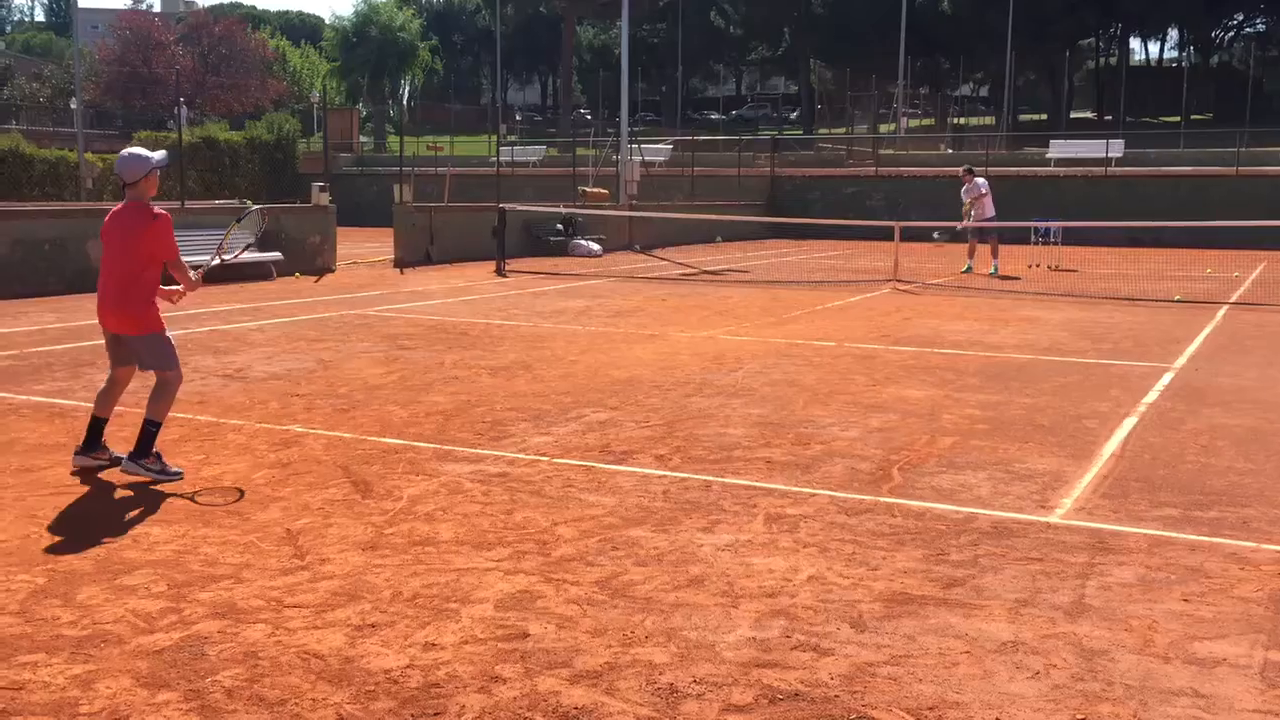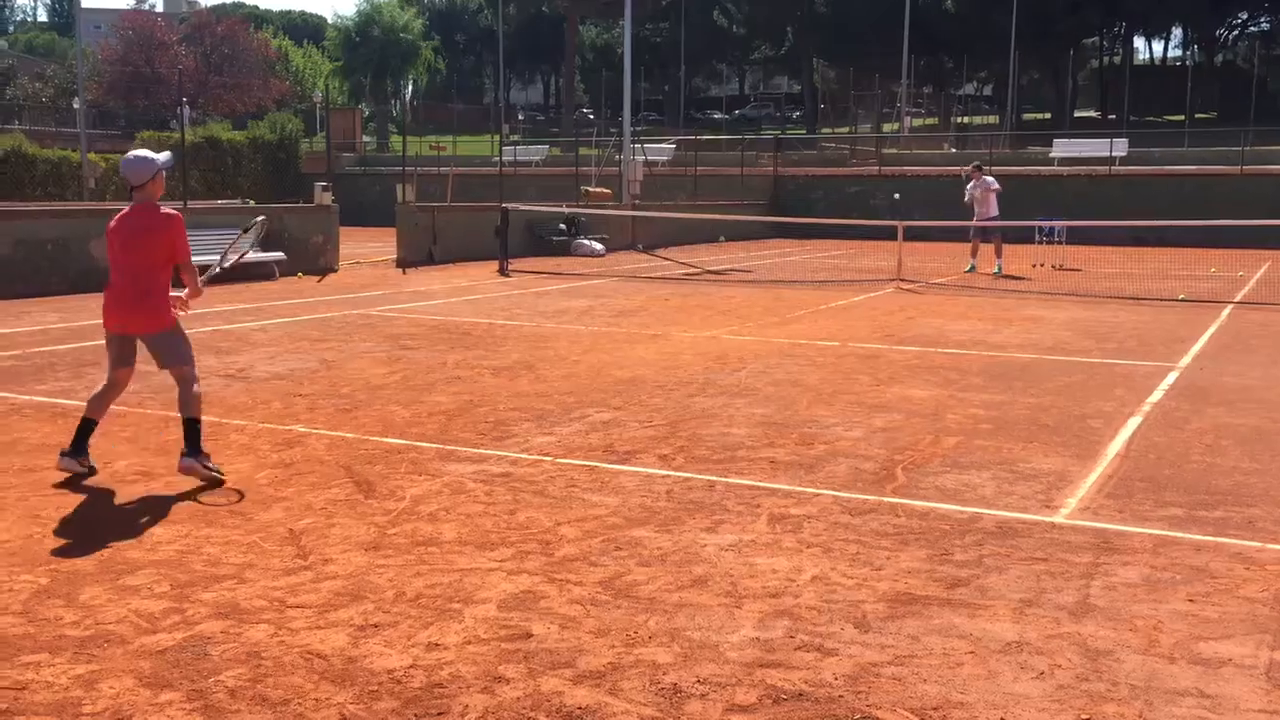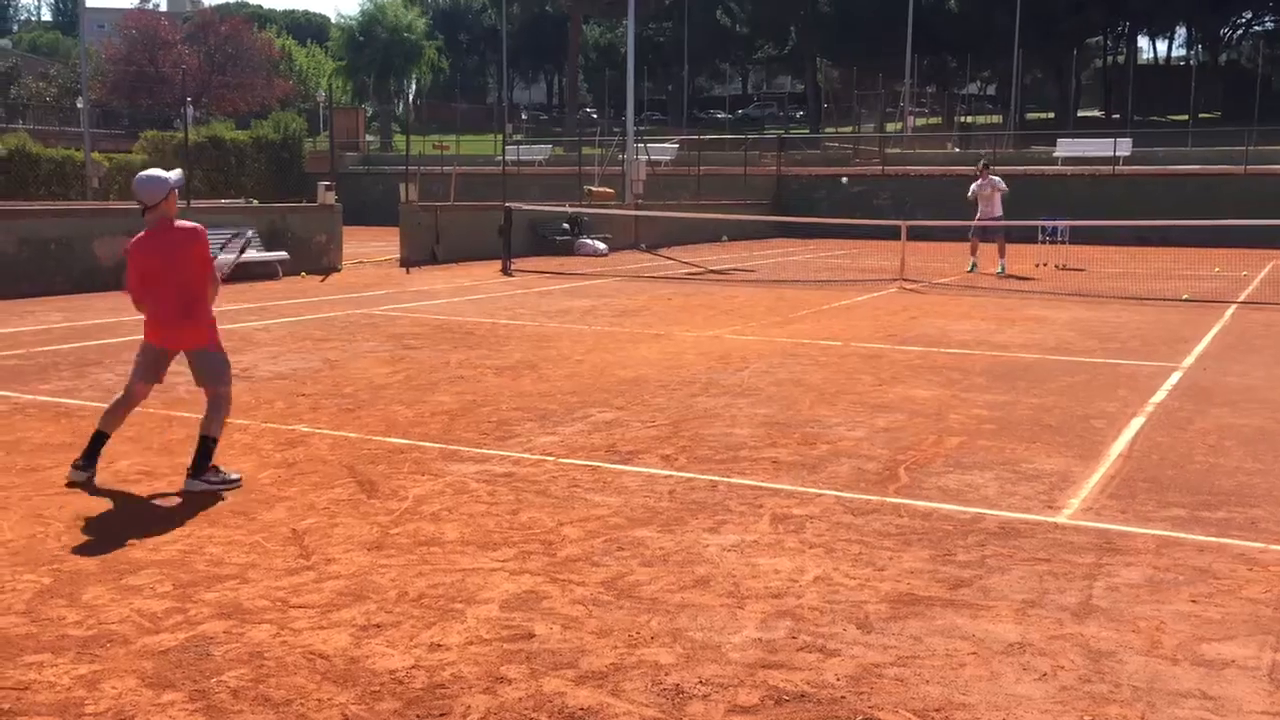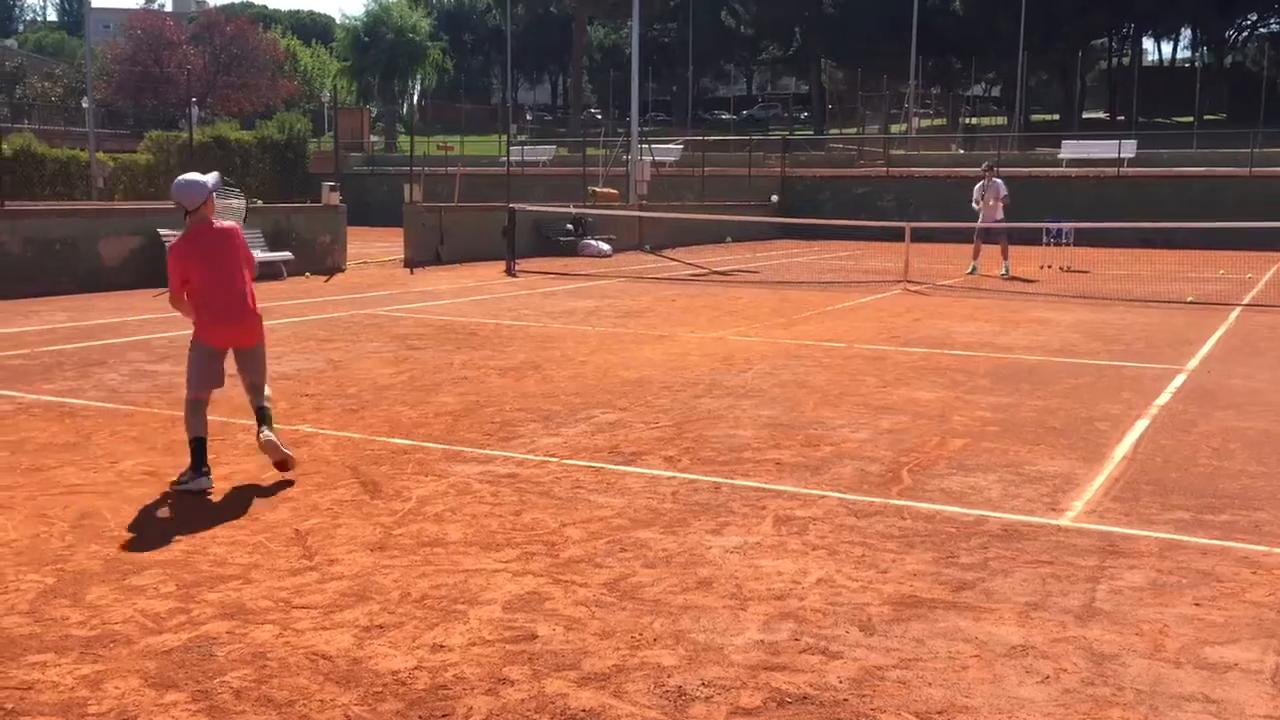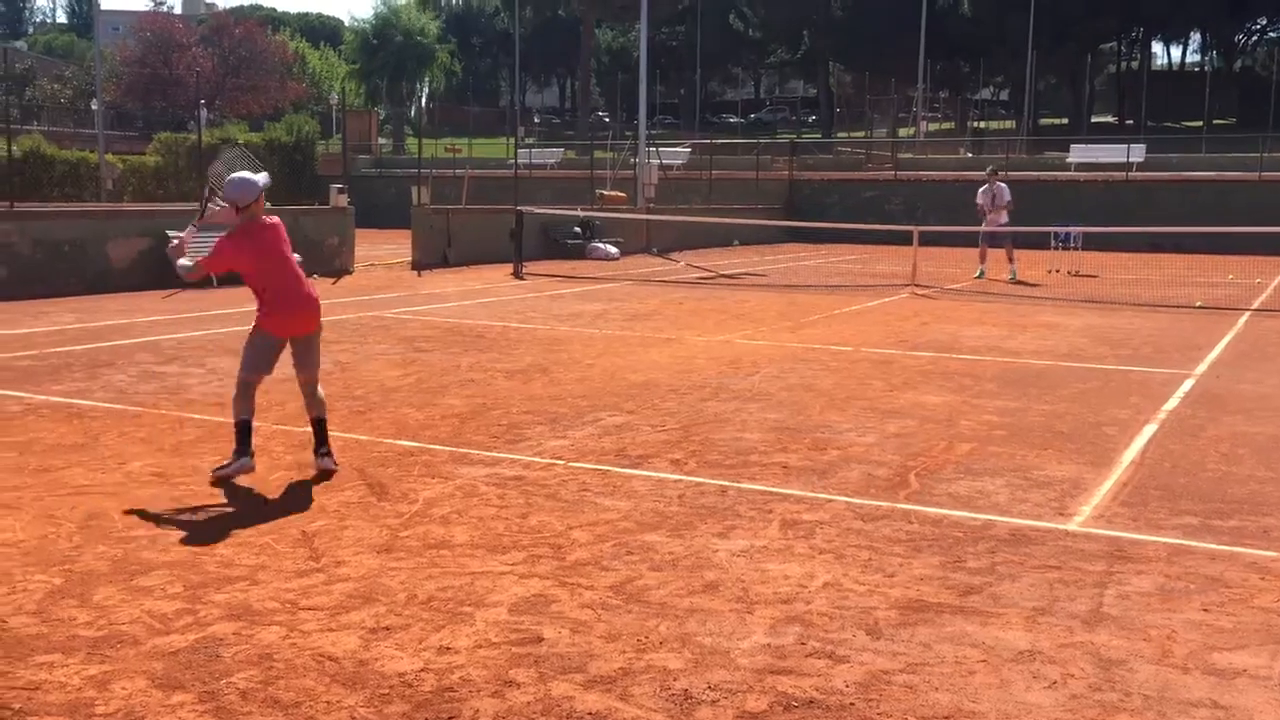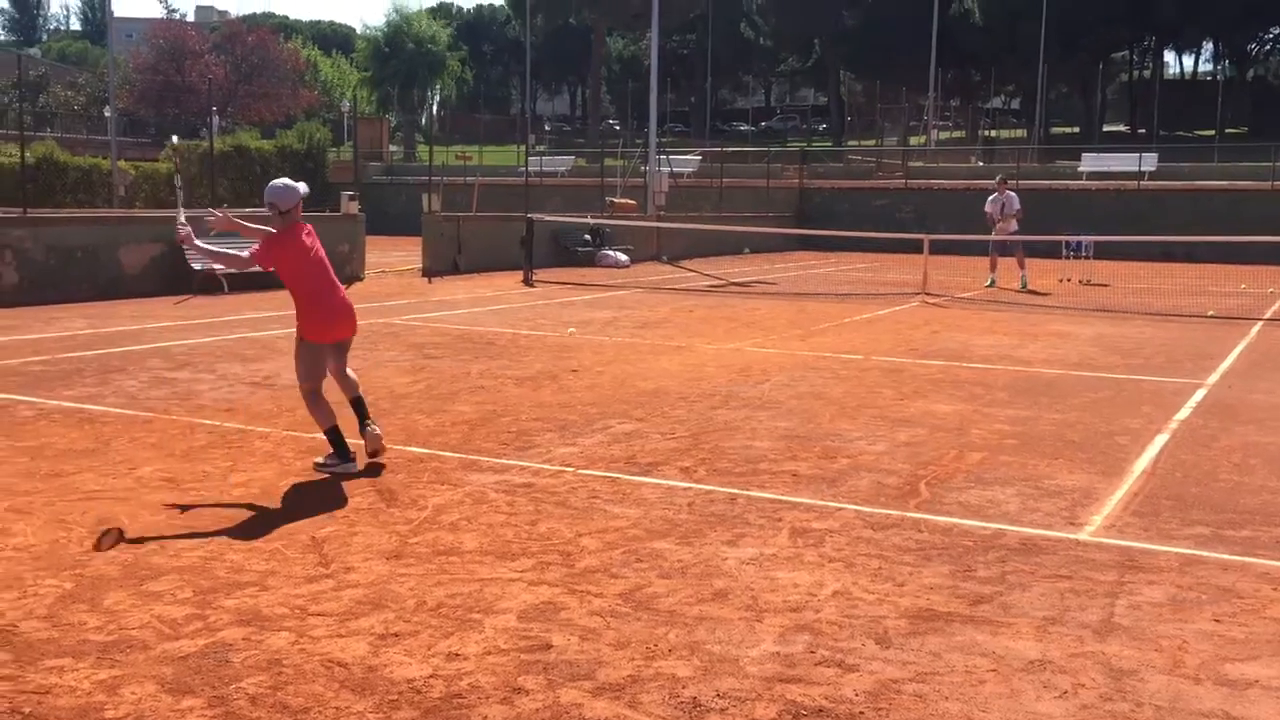
dt=0.2s
person 1, frame 1
left shoulder: (113, 218)
right shoulder: (157, 218)
right elbow: (175, 265)
left wrist: (160, 290)
right wrist: (190, 281)
left hip: (109, 309)
right hip: (137, 313)
left knee: (119, 377)
right knee: (170, 378)
left ankle: (90, 447)
right ankle: (141, 455)
person 1, frame 2
left shoulder: (117, 223)
right shoulder: (170, 220)
left elbow: (128, 273)
right elbow: (186, 269)
right wrist: (193, 290)
left hip: (116, 312)
right hip: (152, 314)
left knee: (115, 383)
right knee: (187, 378)
left ankle: (76, 450)
right ankle: (192, 452)
person 1, frame 3
left shoulder: (136, 246)
right shoulder: (194, 233)
left elbow: (138, 300)
right elbow: (212, 283)
left hip: (159, 329)
right hip: (199, 329)
left knee: (131, 396)
right knee: (220, 398)
left ankle: (87, 460)
right ankle: (201, 470)
person 1, frame 4
left shoulder: (179, 250)
right shoulder: (232, 231)
left elbow: (176, 301)
left hip: (209, 330)
right hip: (247, 323)
left knee: (196, 400)
right knee: (257, 386)
left ankle: (198, 470)
right ankle: (266, 432)
person 1, frame 5
left shoulder: (230, 243)
right shoulder: (275, 226)
left elbow: (192, 273)
left wrist: (177, 256)
right wrist: (231, 219)
left hip: (274, 318)
right hip: (307, 310)
left knee: (246, 385)
right knee: (309, 383)
left ankle: (243, 452)
right ankle: (322, 449)
person 1, frame 6
left shoulder: (275, 244)
right shoulder: (305, 230)
left elbow: (243, 262)
left wrist: (196, 244)
right wrist: (234, 225)
left hip: (314, 324)
right hip: (344, 315)
left knee: (310, 390)
right knee: (340, 369)
left ankle: (342, 454)
right ankle: (366, 425)
